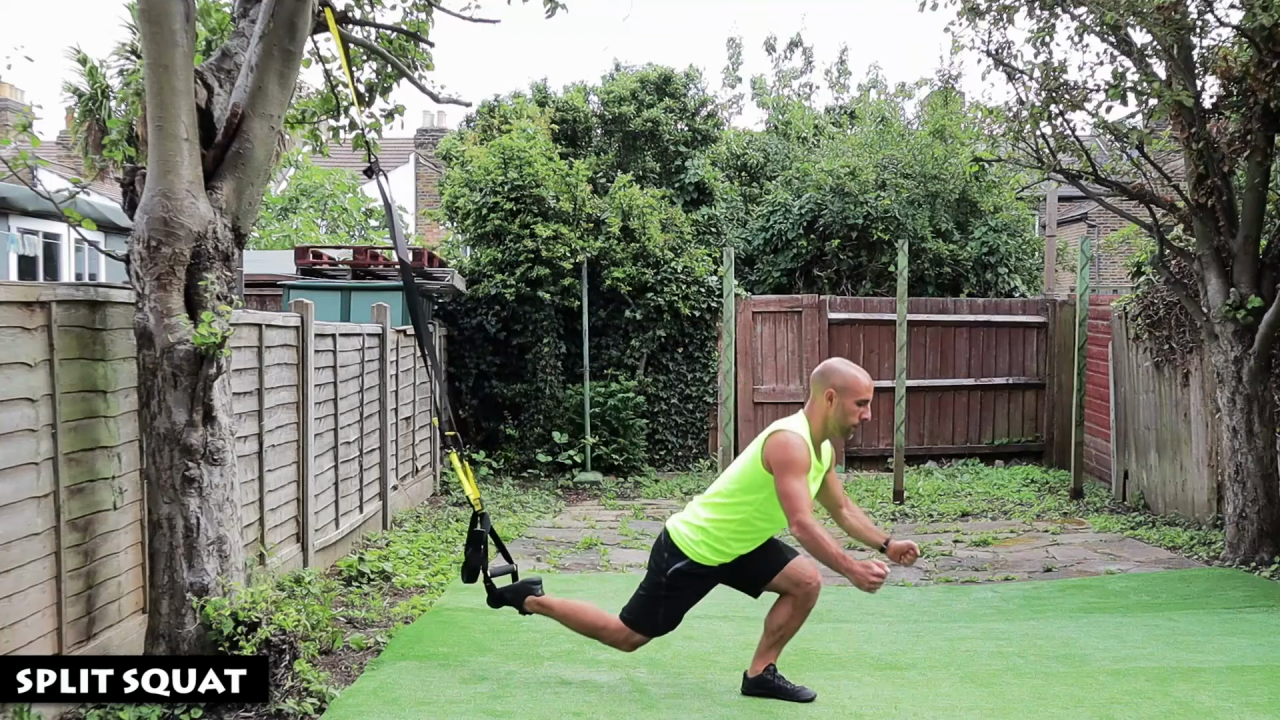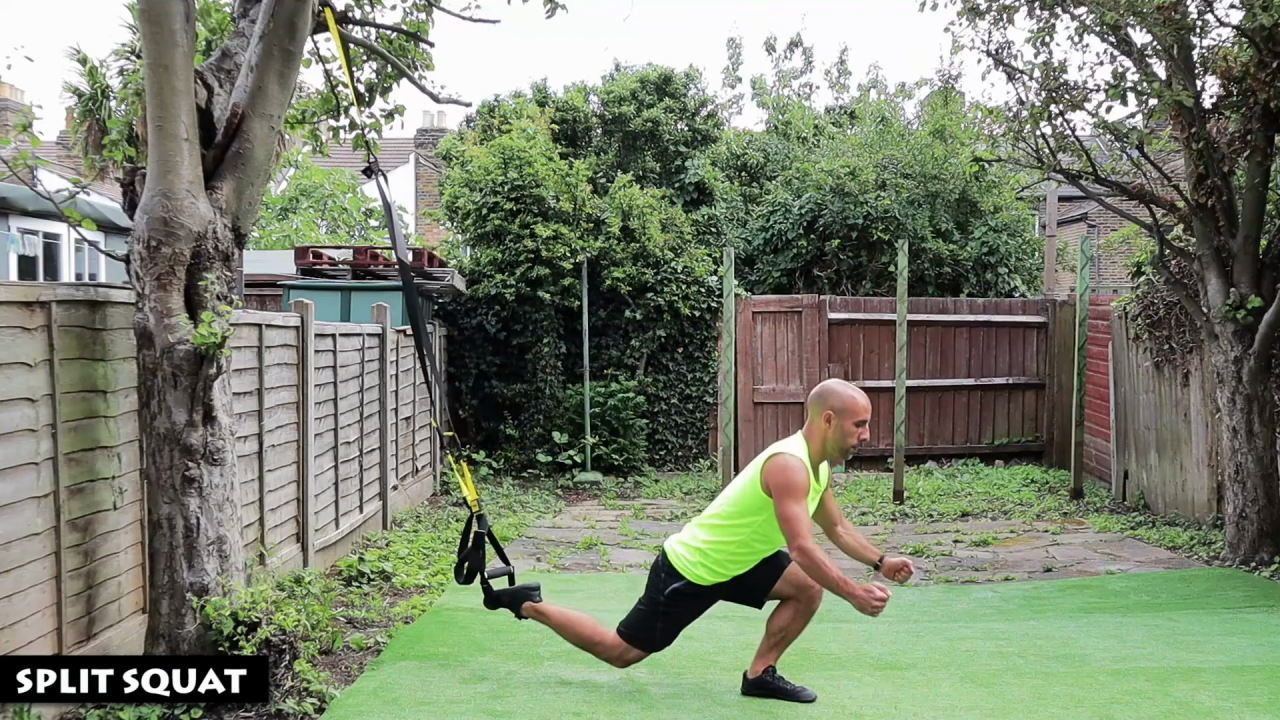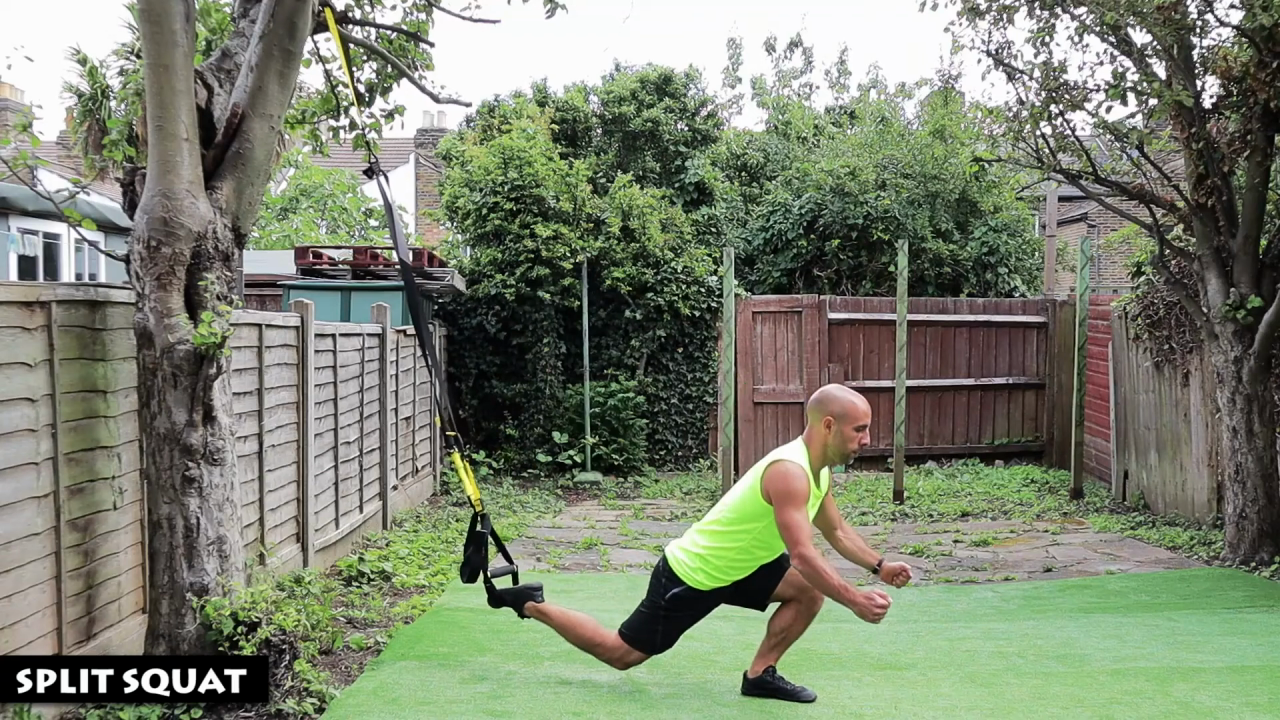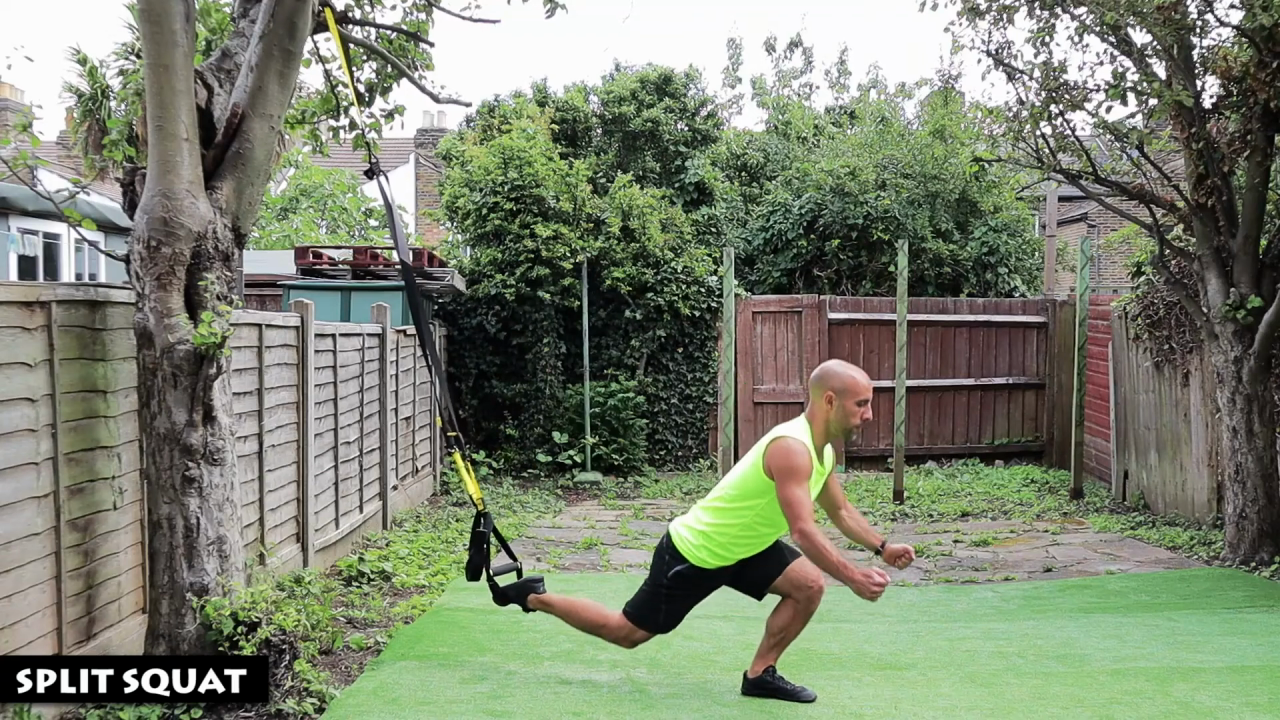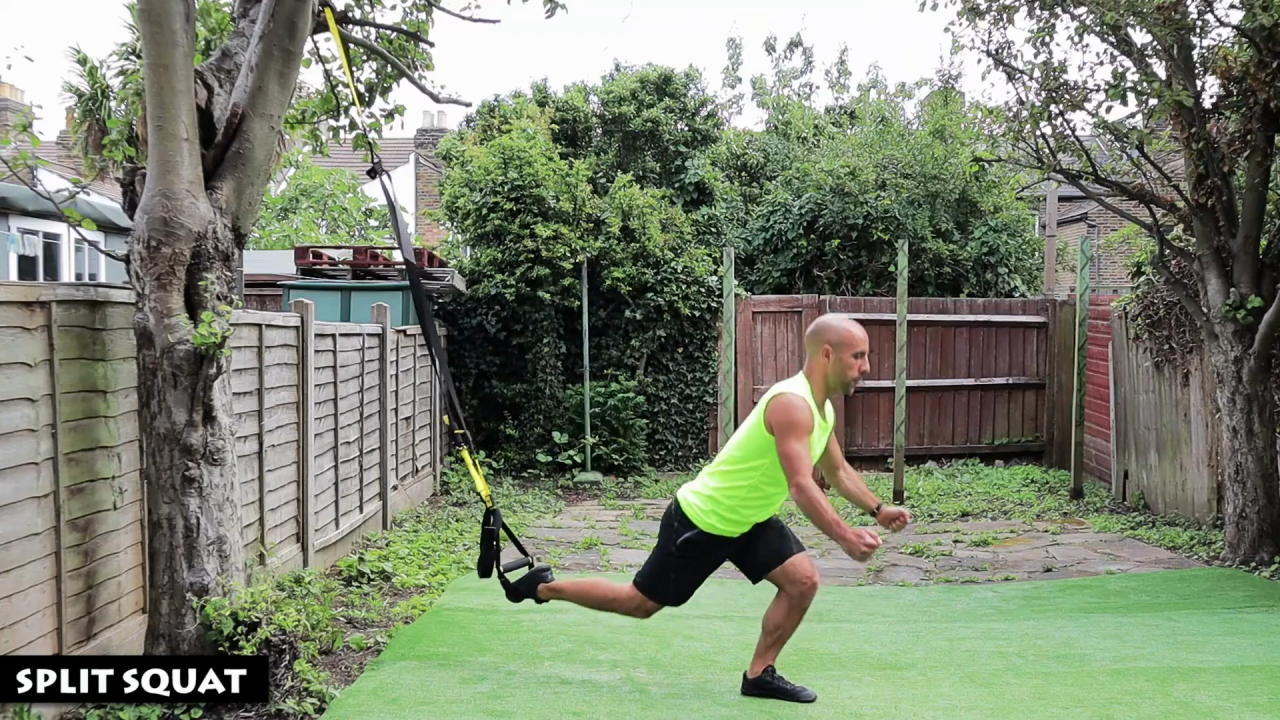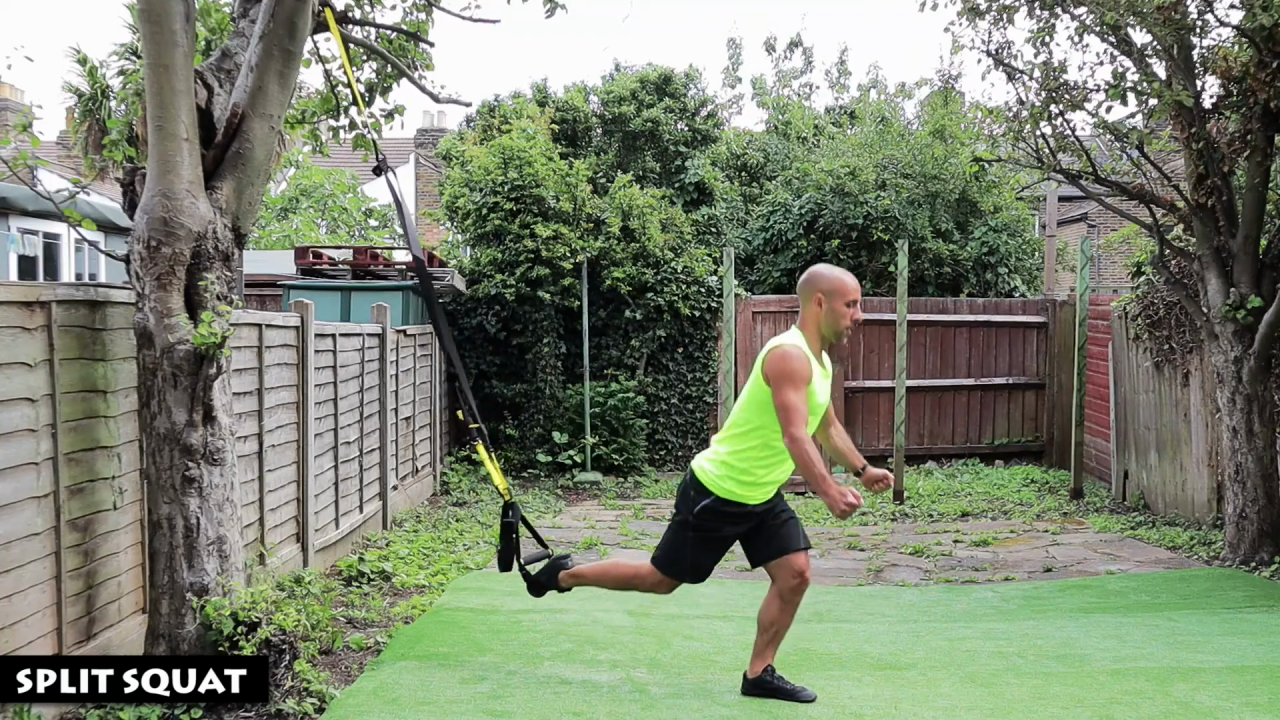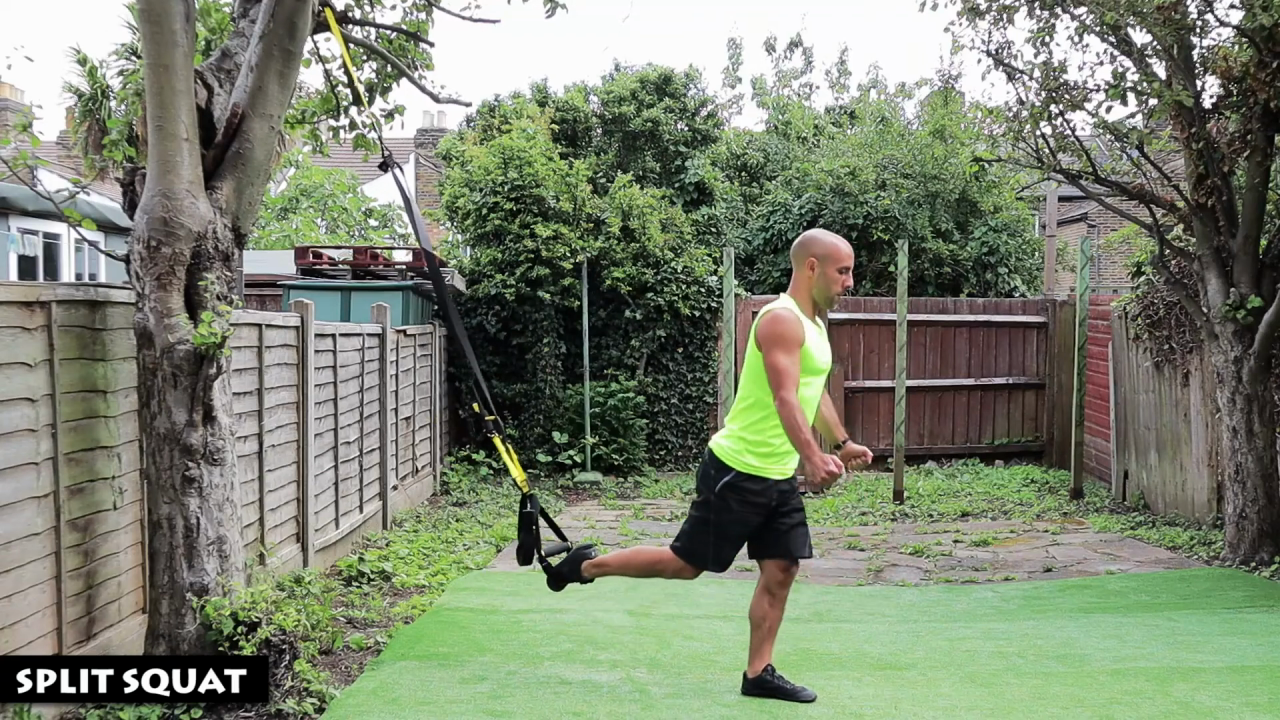
dt=0.2s
person 1, frame 1
left shoulder: (821, 447)
right shoulder: (789, 441)
left elbow: (842, 508)
right elbow: (801, 525)
left wrist: (886, 544)
right wrist: (852, 571)
left hip: (733, 546)
right hip: (690, 551)
left knee: (805, 582)
right knee: (626, 636)
left ankle: (759, 673)
right ankle: (532, 599)
person 1, frame 2
left shoulder: (817, 465)
right shoulder: (789, 466)
left elbow: (837, 528)
right elbow: (801, 548)
left wrist: (881, 562)
right wrist: (854, 594)
left hip: (727, 563)
right hip: (690, 571)
left knee: (807, 588)
right knee: (621, 652)
left ankle: (760, 674)
right ankle: (530, 605)
person 1, frame 3
left shoulder: (817, 470)
right shoulder: (789, 472)
left elbow: (837, 531)
right elbow: (803, 556)
left wrist: (880, 566)
right wrist: (856, 601)
left hip: (728, 568)
right hip: (691, 576)
left knee: (810, 591)
right knee: (621, 653)
left ankle: (760, 674)
right ankle: (532, 604)
person 1, frame 4
left shoulder: (821, 449)
right shoulder: (792, 448)
left elbow: (840, 510)
right elbow: (804, 531)
left wrist: (882, 548)
right wrist: (854, 578)
left hip: (737, 548)
right hip: (694, 554)
left knee: (808, 586)
right knee: (627, 631)
left ankle: (760, 674)
right ankle: (534, 596)
person 1, frame 5
left shoulder: (822, 406)
right shoulder: (792, 403)
left elbow: (838, 470)
right elbow: (802, 487)
left wrist: (878, 509)
right wrist: (847, 538)
left hip: (746, 520)
right hip: (702, 521)
left knee: (803, 580)
right knee: (638, 603)
left ankle: (759, 674)
right ankle: (544, 586)
person 1, frame 6
left shoulder: (820, 359)
right shoulder: (789, 355)
left elbow: (829, 427)
right elbow: (795, 437)
left wrist: (863, 470)
right wrist: (831, 493)
left hip: (760, 494)
right hip: (716, 491)
left knee: (795, 573)
right knee: (659, 579)
left ankle: (759, 674)
right ankle: (564, 574)
person 1, frame 7
left shoulder: (813, 325)
right shoulder: (782, 319)
left elbow: (814, 394)
right elbow: (785, 399)
left wrist: (844, 444)
right wrist: (813, 458)
left hip: (778, 476)
right hip: (736, 471)
left knee: (781, 571)
right knee: (682, 564)
left ankle: (758, 673)
right ankle: (585, 566)
